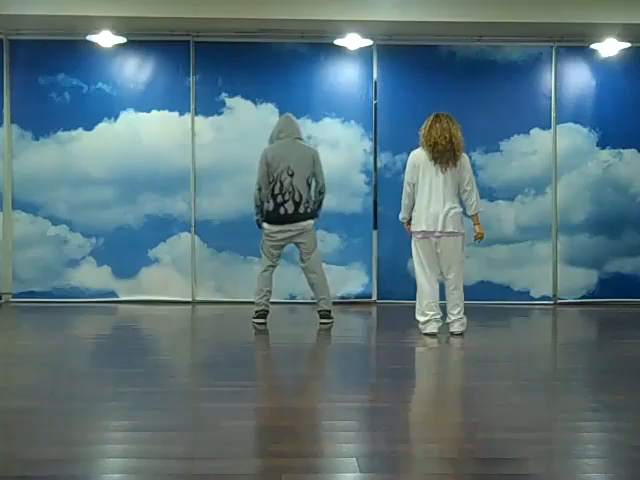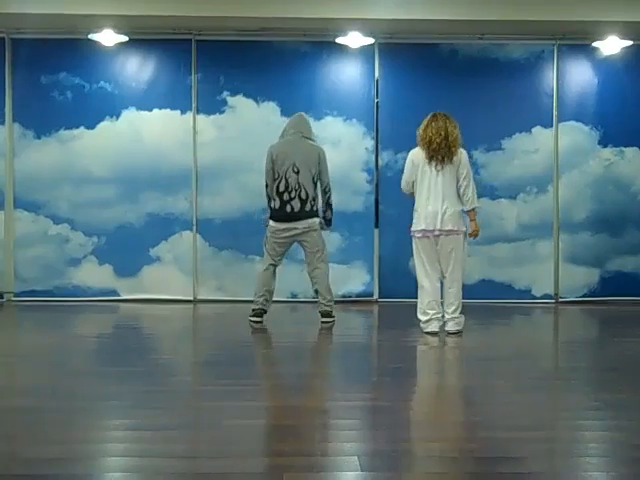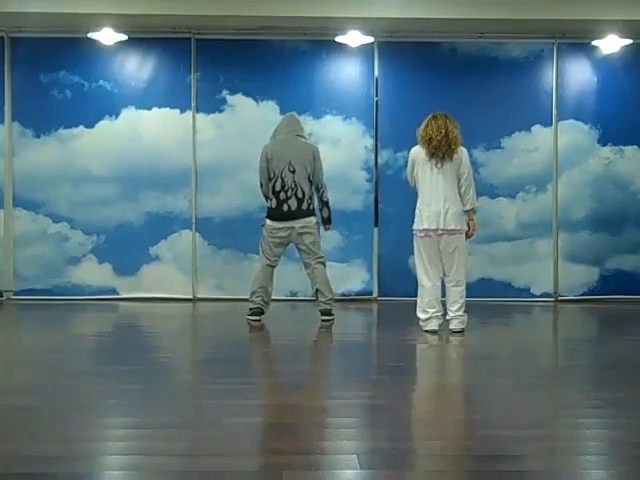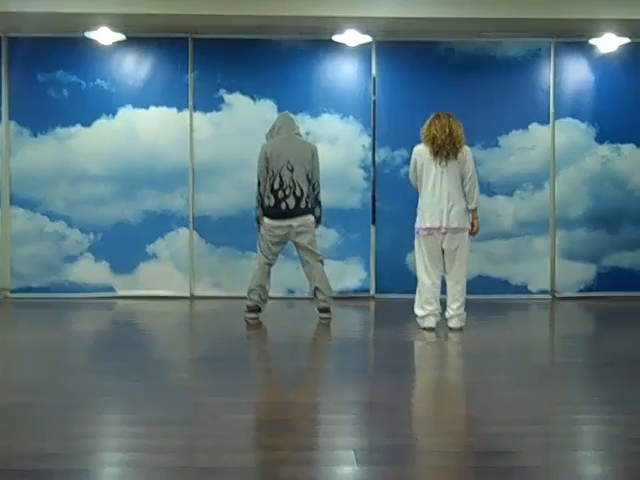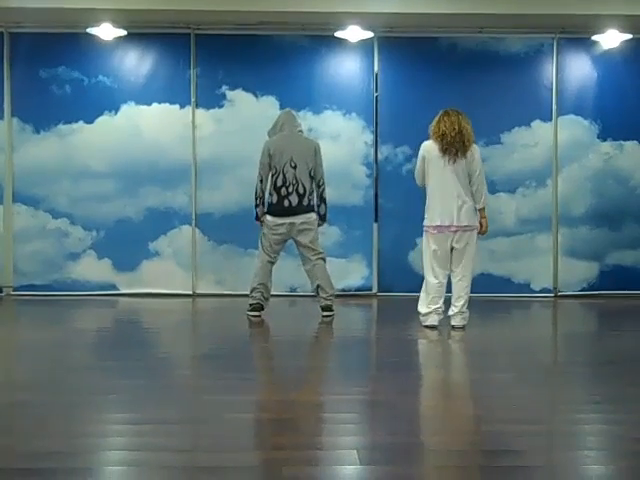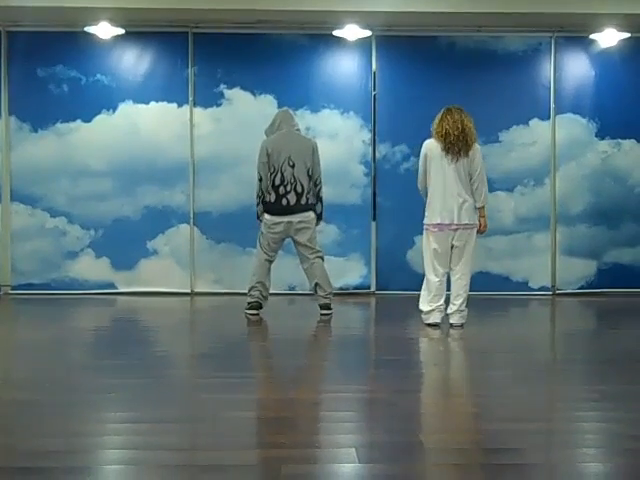
dt=0.2s
person 1, frame 1
left shoulder: (416, 157)
right shoulder: (460, 158)
left elbow: (408, 191)
right elbow: (468, 191)
left wrist: (406, 218)
right wrist: (477, 223)
left hip: (423, 224)
right hip: (450, 224)
left knee: (426, 276)
right knee: (453, 276)
left ankle: (430, 323)
right ankle: (456, 323)
person 1, frame 2
left shoulder: (415, 155)
right shoulder: (459, 155)
left elbow: (406, 187)
right elbow: (466, 188)
right wrist: (473, 218)
left hip: (424, 222)
right hip: (451, 221)
left knee: (428, 275)
right knee: (452, 275)
left ankle: (431, 322)
right ankle: (453, 321)
person 1, frame 3
left shoulder: (416, 153)
right shoulder: (460, 153)
right elbow: (466, 187)
right wrist: (471, 217)
left hip: (425, 221)
right hip: (453, 221)
left knee: (428, 274)
right knee: (455, 274)
left ankle: (430, 320)
right ankle: (456, 320)
person 1, frame 4
left shoulder: (419, 152)
right shoulder: (463, 152)
left elbow: (414, 182)
right elbow: (470, 186)
right wrist: (474, 216)
left hip: (428, 220)
right hip: (456, 220)
left knee: (428, 272)
right knee: (456, 272)
left ankle: (428, 317)
right ankle: (455, 318)
person 1, frame 5
left shoulder: (427, 148)
right shoulder: (471, 150)
left elbow: (420, 181)
right elbow: (478, 185)
right wrist: (482, 215)
left hip: (436, 218)
right hip: (465, 218)
left knee: (435, 270)
right knee: (461, 270)
left ankle: (431, 315)
right ankle: (458, 316)
person 1, frame 6
left shoulder: (429, 146)
right shoulder: (473, 149)
left elbow: (422, 182)
right elbow: (479, 184)
right wrist: (482, 214)
left hip: (436, 216)
right hip: (464, 216)
left knee: (435, 269)
right knee: (460, 268)
left ankle: (432, 313)
right ankle: (457, 315)
person 2, frame 1
left shoulder: (269, 152)
right shoulder: (310, 152)
left elbow: (261, 188)
right elbow: (321, 186)
left wrist: (259, 215)
right wrist: (314, 210)
left hip: (274, 222)
right hip: (303, 221)
left knee: (267, 265)
right knee: (313, 265)
left ankle: (261, 311)
right ankle: (325, 311)
person 2, frame 2
left shoulder: (275, 149)
right shoulder: (317, 151)
left elbow: (268, 185)
right elbow: (325, 186)
right wrist: (327, 215)
left hip: (280, 220)
right hip: (308, 219)
left knee: (269, 264)
right knee: (318, 264)
left ankle: (258, 309)
right ankle: (326, 310)
person 2, frame 3
left shoulder: (269, 149)
right shoulder: (311, 149)
left elbow: (264, 185)
right elbow: (319, 185)
right wrist: (326, 215)
left hip: (276, 219)
right hip: (305, 218)
left knee: (267, 263)
right knee: (315, 263)
left ankle: (256, 308)
right ankle: (326, 308)
person 2, frame 4
left shoulder: (268, 147)
right shoulder: (309, 148)
left elbow: (261, 183)
right elbow: (315, 184)
left wrist: (260, 212)
right wrist: (317, 214)
left hip: (274, 217)
right hip: (302, 217)
left knee: (264, 262)
right knee: (313, 261)
left ankle: (254, 306)
right ankle: (324, 306)
person 2, frame 5
left shoulder: (270, 145)
right shoulder: (312, 145)
left elbow: (262, 181)
right elbow: (319, 181)
left wrist: (259, 210)
right wrist: (322, 211)
left hip: (276, 215)
right hip: (305, 214)
left knee: (266, 259)
right knee: (315, 259)
left ankle: (256, 303)
right ankle: (326, 304)
person 2, frame 6
left shoulder: (268, 144)
right shoulder: (310, 144)
left elbow: (262, 180)
right elbow: (316, 181)
left wrist: (260, 209)
right wrist: (318, 211)
left hip: (274, 214)
right hip: (303, 213)
left knee: (264, 257)
right knee: (313, 257)
left ankle: (254, 302)
right ankle: (325, 302)
